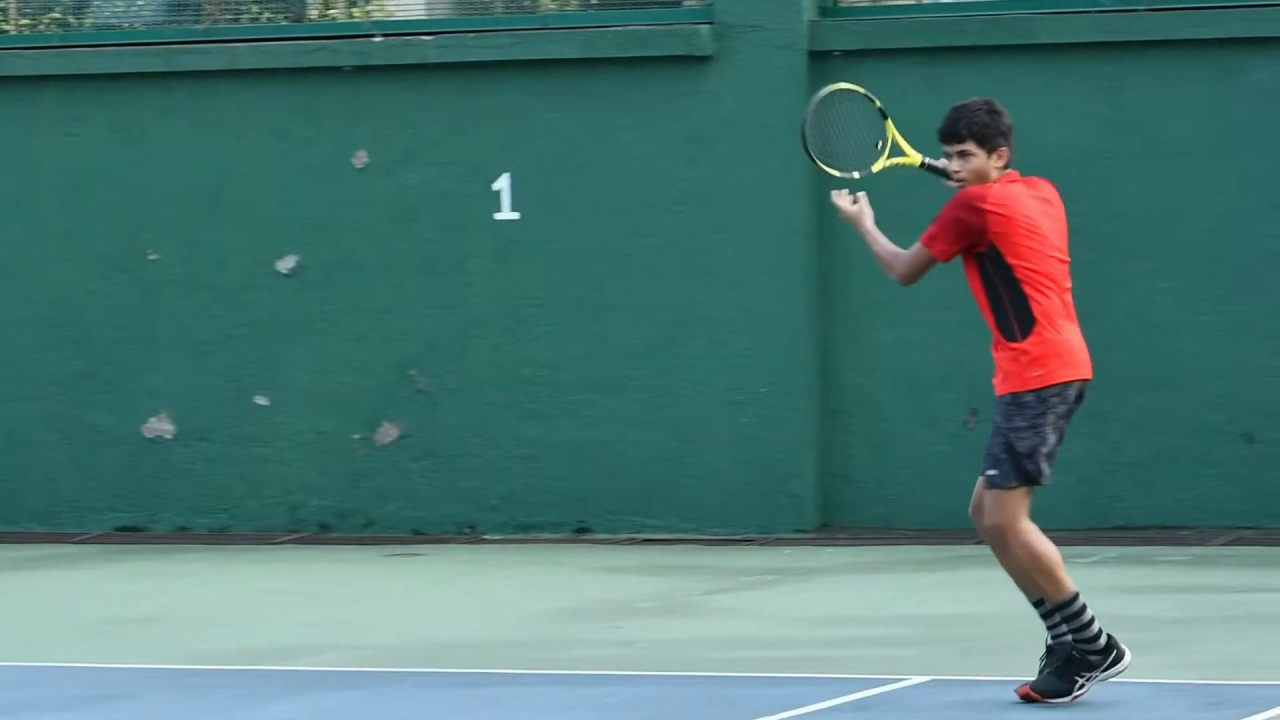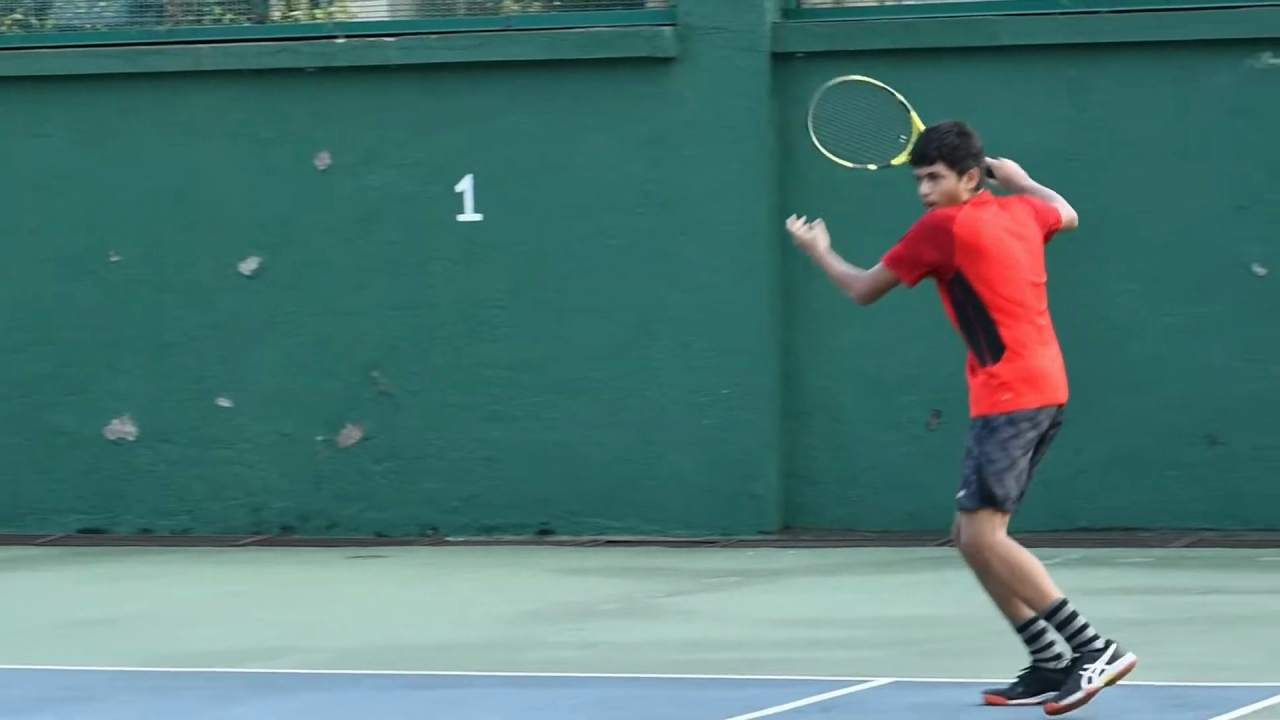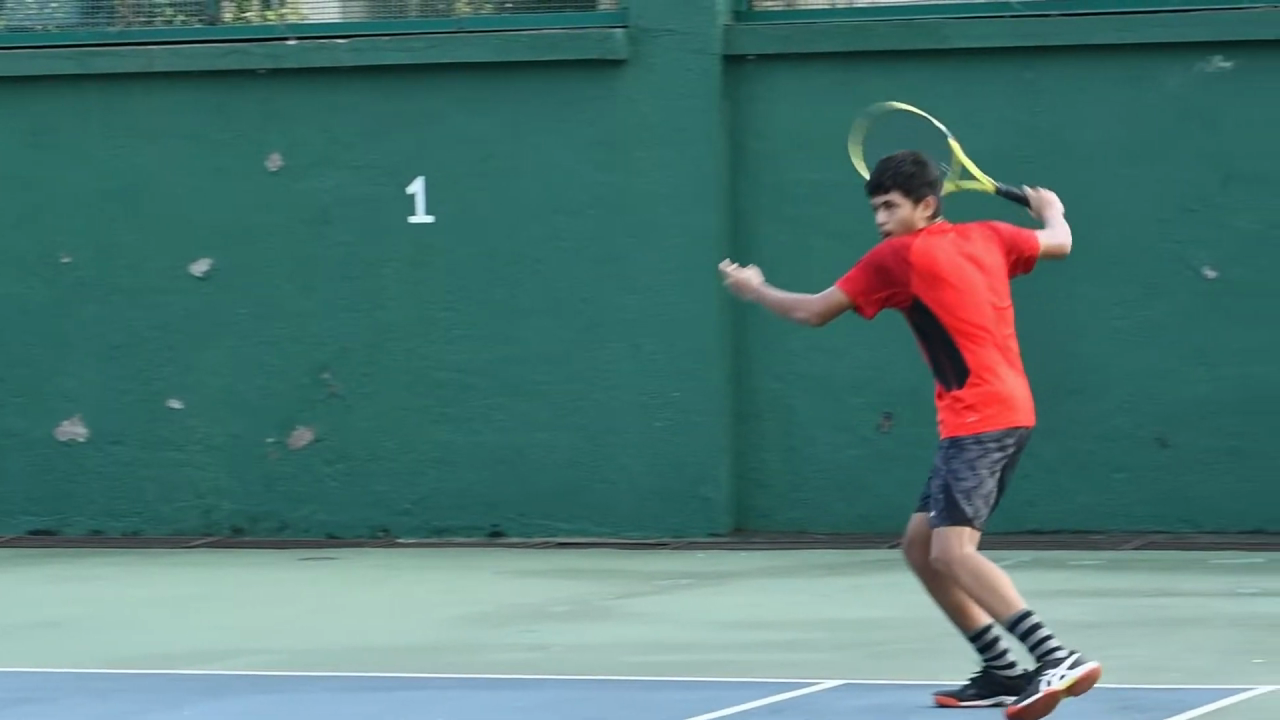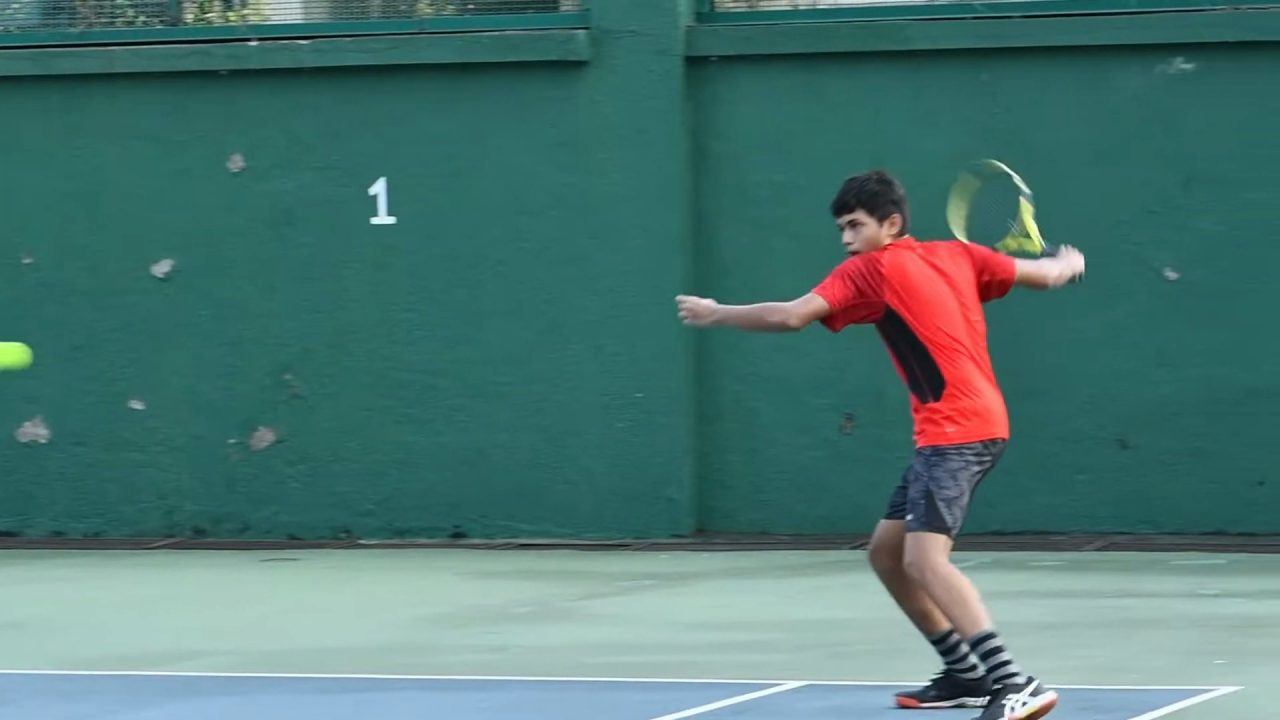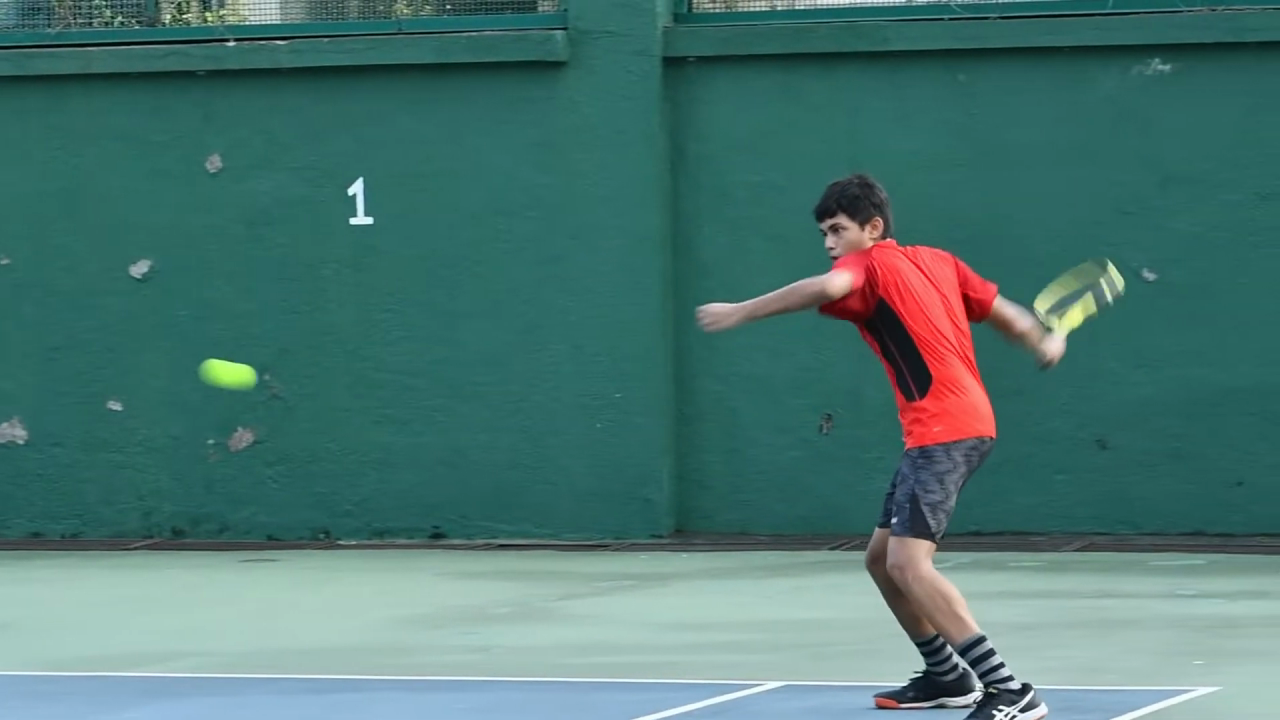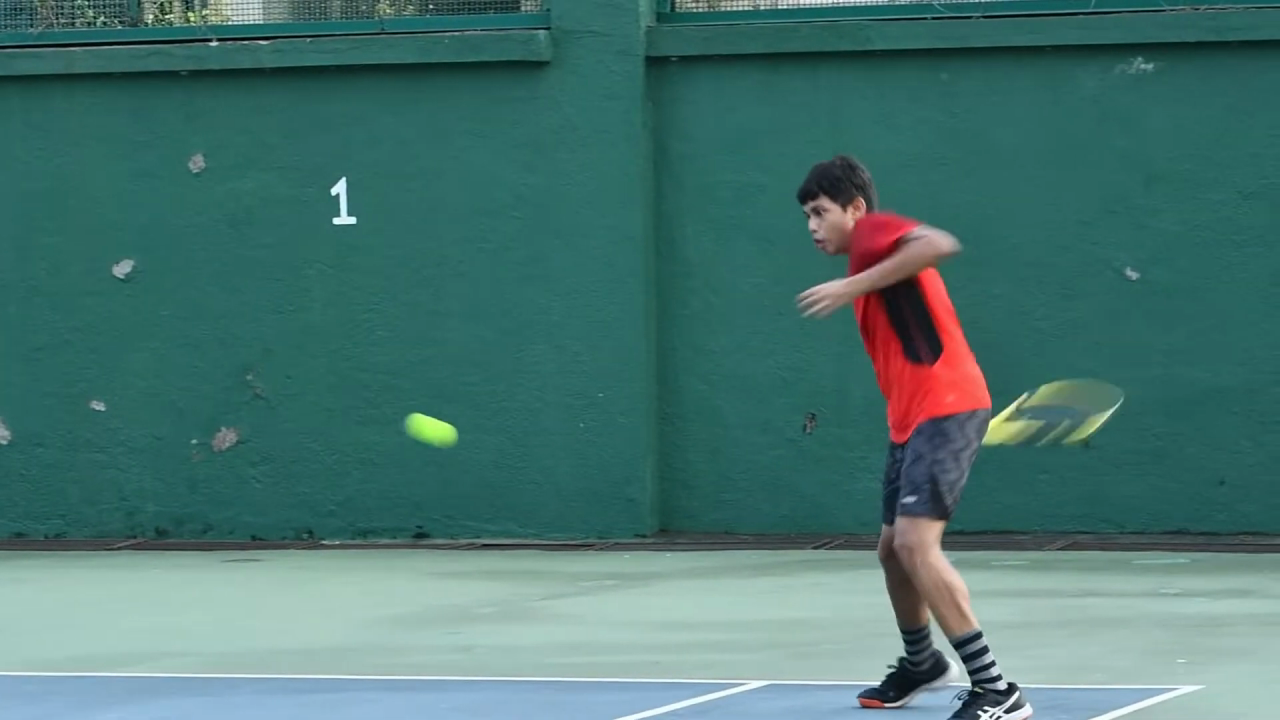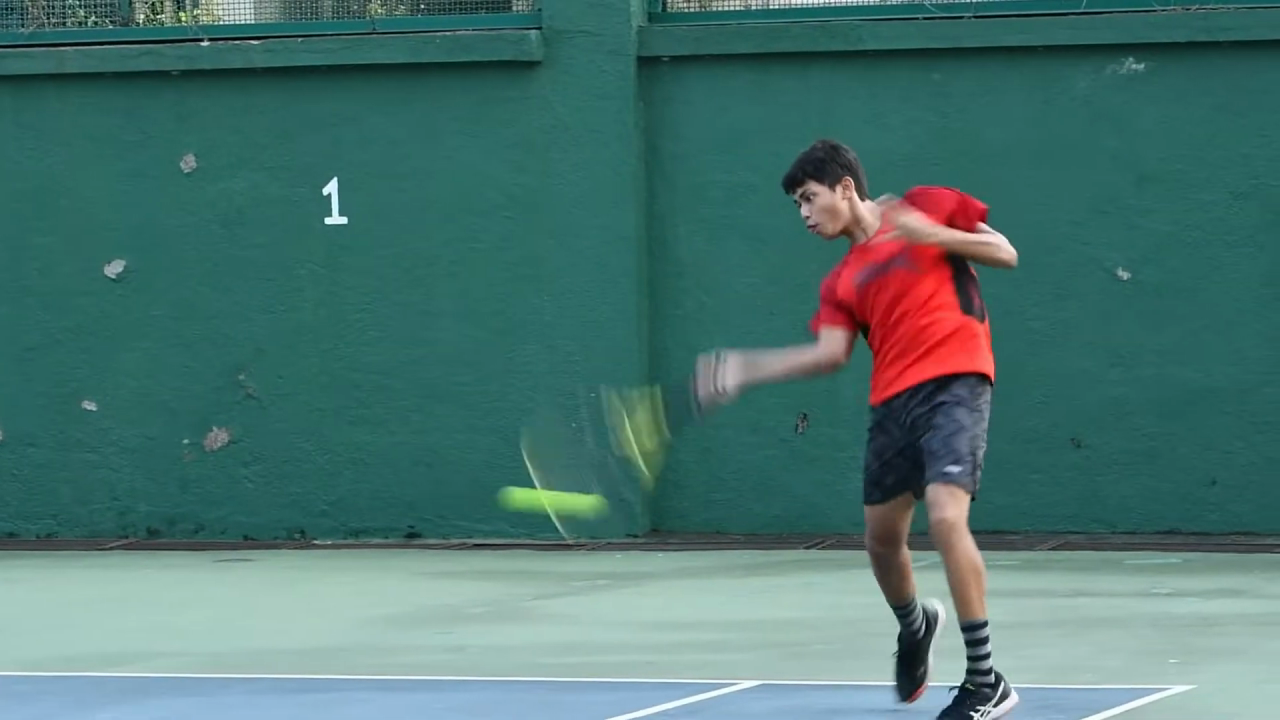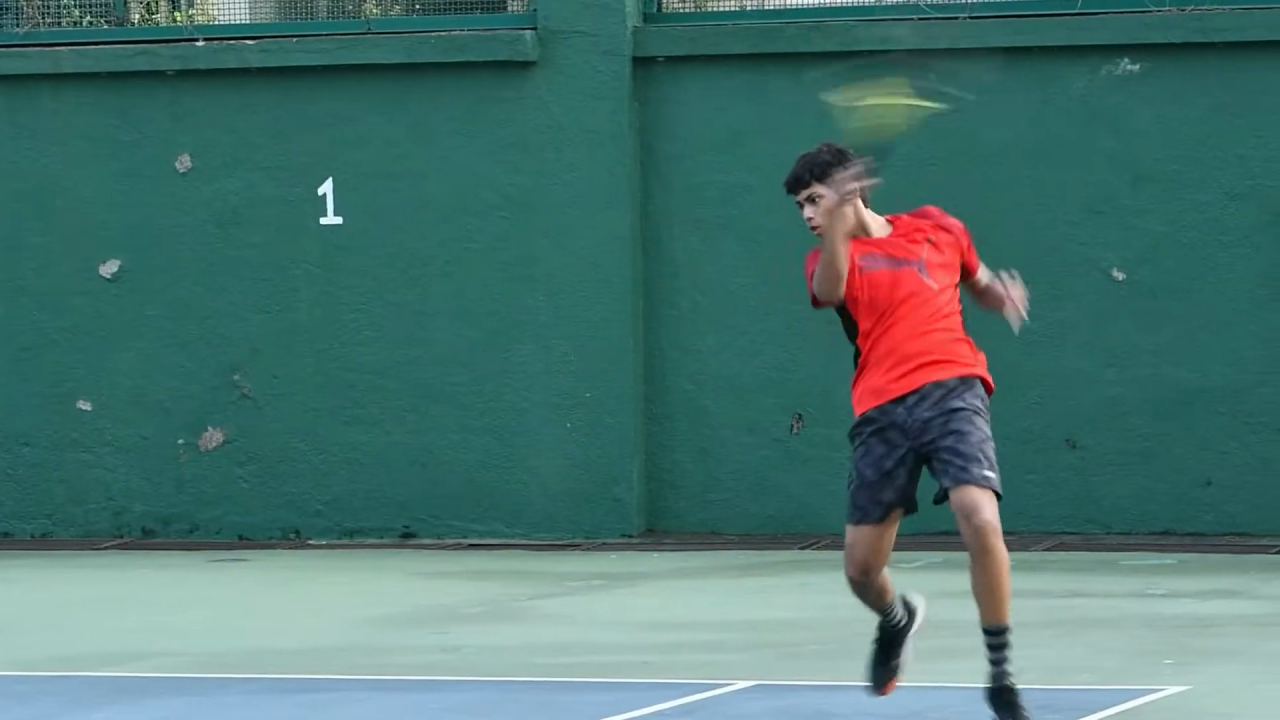
dt=0.2s
person 1, frame 1
left shoulder: (972, 204)
right shoulder: (1038, 190)
left elbow: (904, 271)
left wrist: (862, 223)
right wrist: (973, 178)
left hip: (1037, 375)
right hip: (1051, 372)
left knee: (1004, 519)
right knee: (989, 516)
left ankle: (1097, 646)
right ankle: (1069, 646)
person 1, frame 2
left shoulder: (941, 227)
right shoulder: (1022, 210)
left elbow: (861, 289)
right elbow: (1063, 212)
left wrist: (820, 250)
right wrist: (1019, 178)
left hip: (1012, 399)
right hip: (1037, 393)
left knee: (985, 539)
right knee: (971, 537)
left ankle: (1097, 650)
right ankle: (1051, 664)
person 1, frame 3
left shoulder: (897, 257)
right shoulder: (988, 235)
left elbow: (811, 312)
right elbow: (1056, 242)
left wrist: (755, 288)
right wrist: (1049, 208)
left hip: (980, 422)
right hip: (1002, 416)
left knee: (954, 553)
right knee: (920, 548)
left ankle: (1059, 660)
right ankle: (1003, 670)
person 1, frame 4
left shoulder: (870, 269)
right shoulder: (958, 253)
left elbow: (792, 316)
right elbow: (1041, 273)
left wrist: (715, 312)
right wrist: (1070, 262)
left hip: (955, 433)
right hip: (970, 428)
left knee: (924, 559)
right knee: (884, 553)
right ankle: (965, 674)
person 1, frame 5
left shoulder: (867, 261)
right shoulder: (941, 261)
left elbow: (827, 288)
right elbow: (1007, 316)
left wrist: (741, 311)
right wrist: (1046, 344)
left hip: (942, 432)
right hip: (934, 433)
left knee: (907, 562)
right knee: (882, 559)
right ankle: (946, 674)
person 1, frame 6
left shoulder: (875, 233)
right shoulder: (871, 291)
left elbow: (939, 246)
left wrist: (849, 287)
left hip: (945, 412)
right hip: (911, 425)
left knee: (916, 545)
right knee: (893, 548)
right ankle: (922, 663)
person 1, frame 7
left shoulder: (925, 203)
right shoulder: (841, 277)
left elbow: (1005, 254)
right elbow: (829, 353)
left wrist: (932, 233)
right wrist: (745, 369)
left hip: (954, 380)
right hip: (892, 398)
left knee: (946, 518)
right knee: (881, 538)
right ankle: (915, 622)
person 1, frame 8
left shoulder: (934, 226)
right shoulder: (826, 261)
left elbow: (980, 286)
right elbow: (826, 288)
left wrist: (1005, 291)
right wrist: (839, 216)
left hip: (953, 391)
right hip: (881, 411)
left knee: (979, 519)
right knee: (861, 565)
right ankle: (898, 618)
